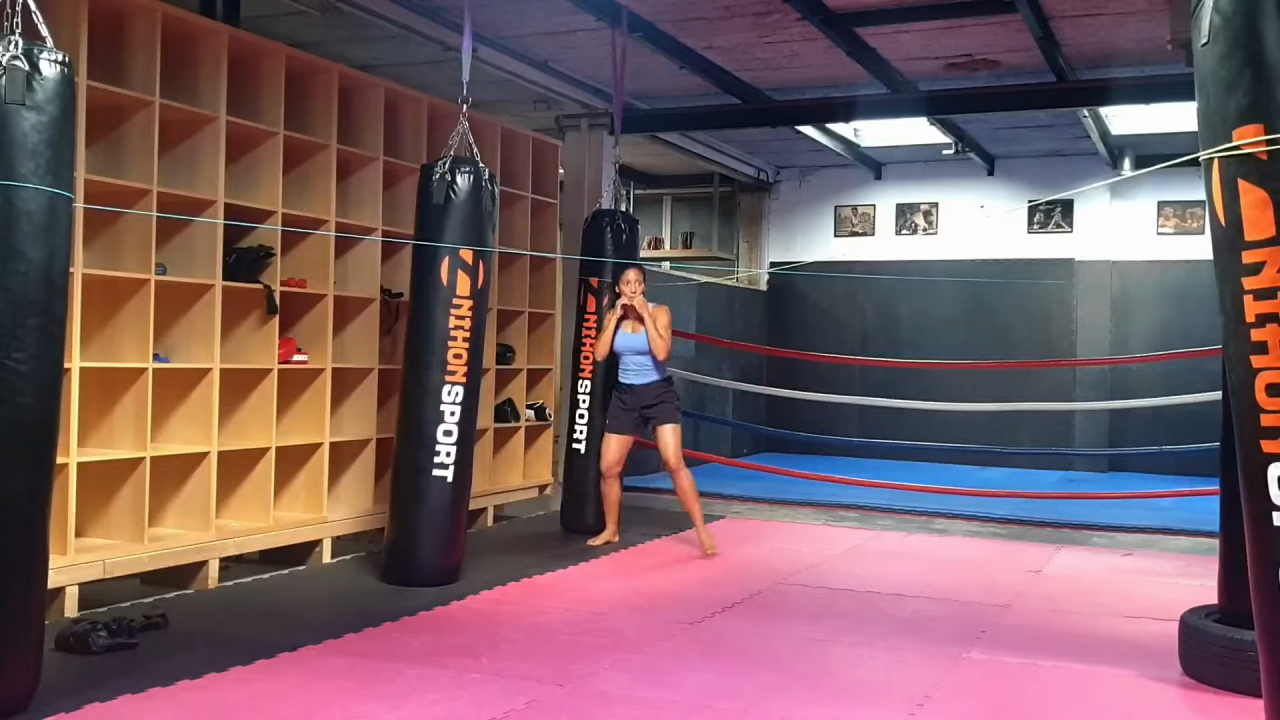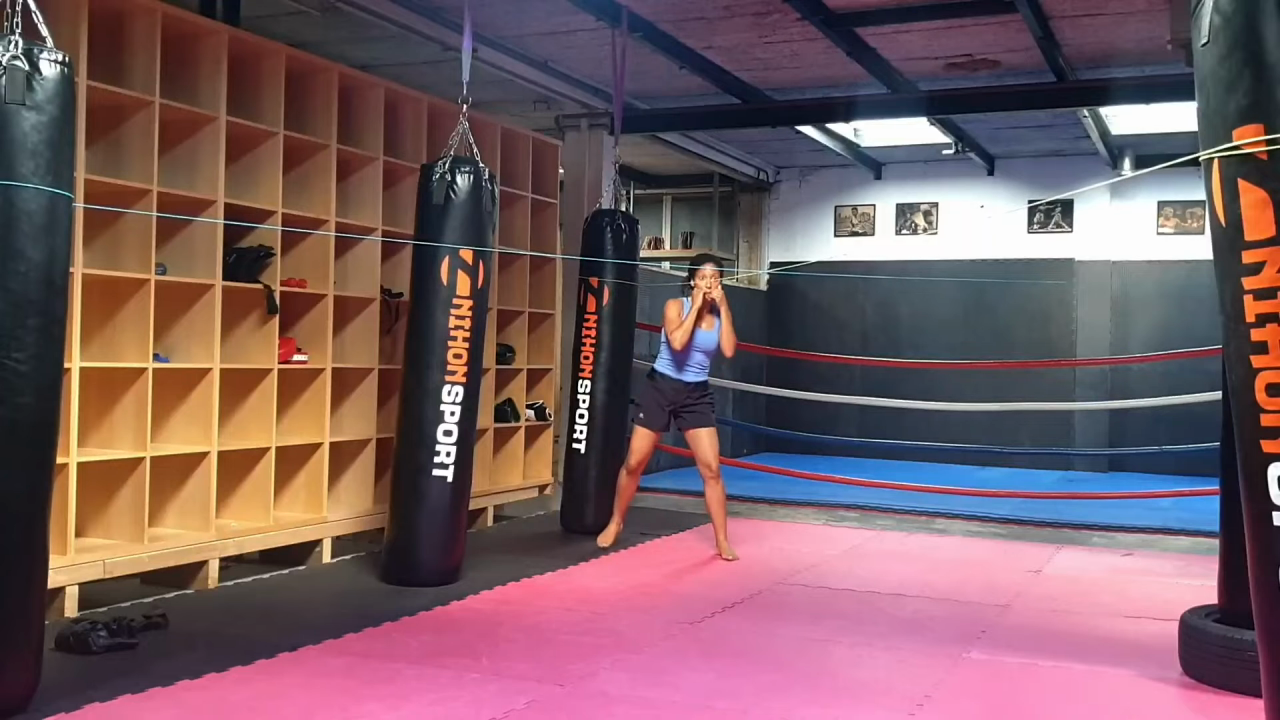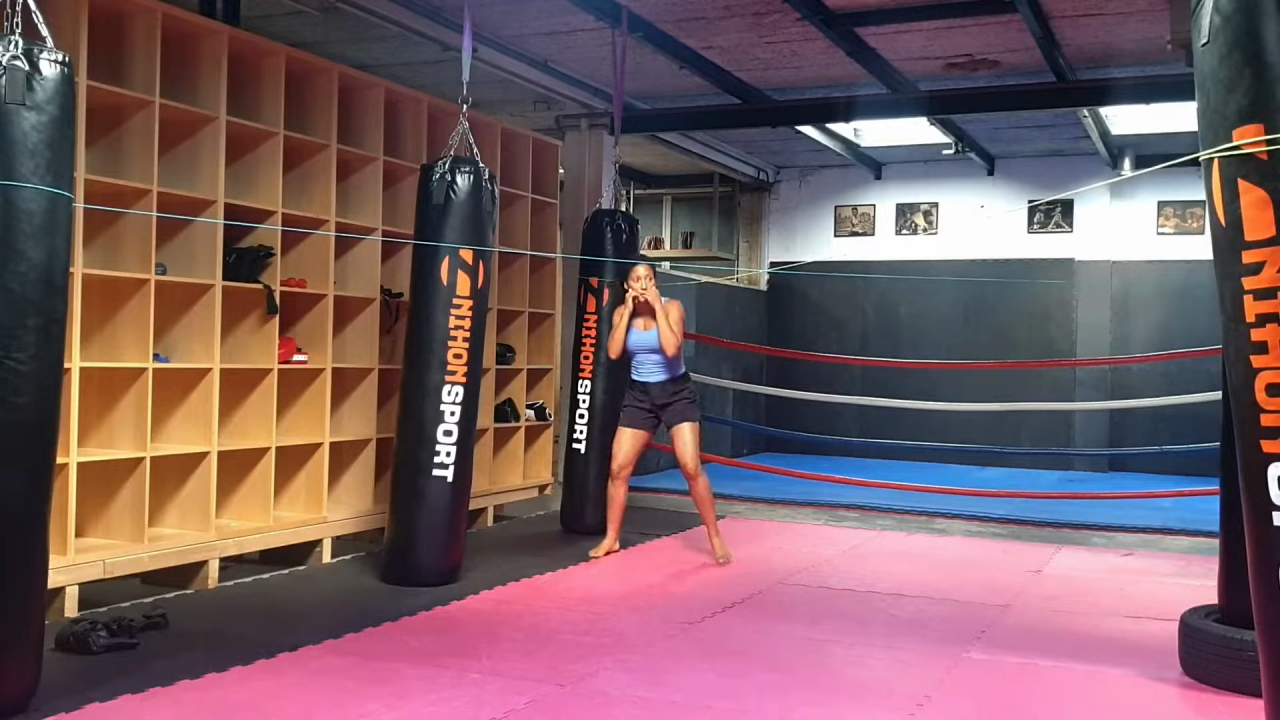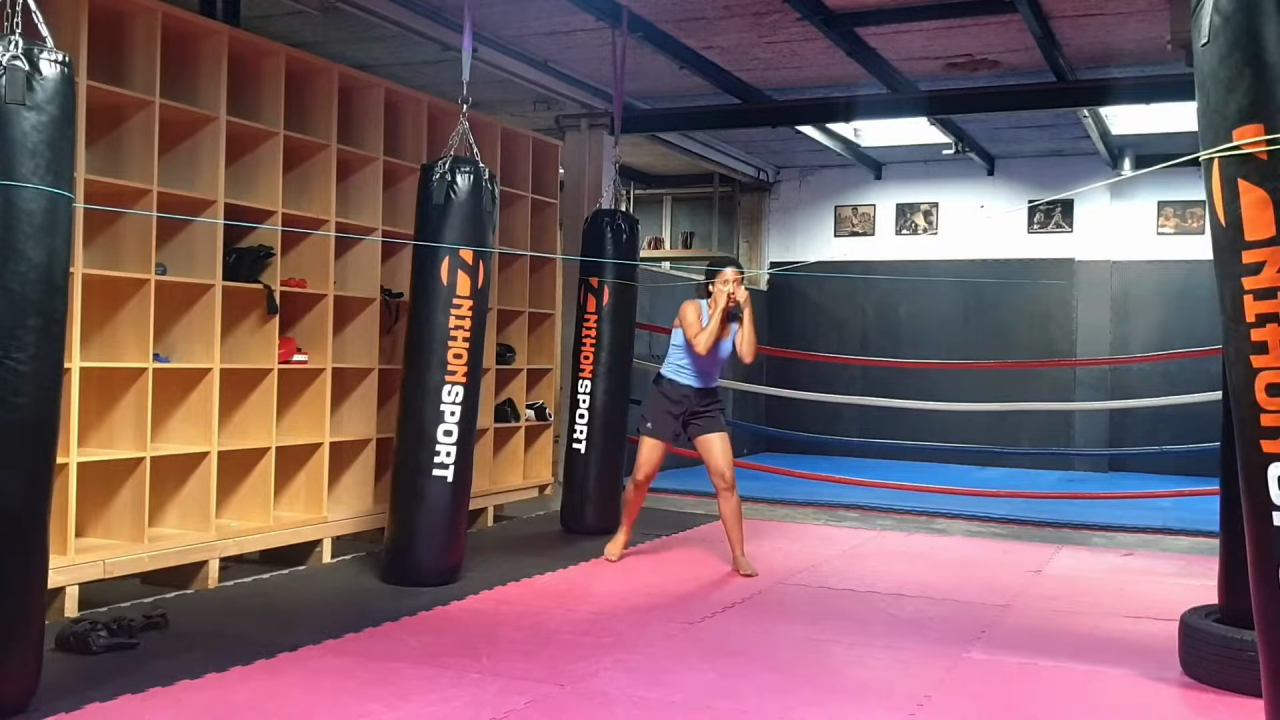
dt=0.7s
person 1, frame 1
left shoulder: (659, 312)
right shoulder: (614, 315)
left elbow: (662, 353)
right elbow: (599, 355)
left wrist: (644, 316)
right wrist: (615, 317)
left hip: (659, 394)
right hip: (624, 397)
left knee: (674, 463)
right knee: (610, 469)
left ankle: (703, 532)
right ankle: (611, 530)
person 1, frame 2
left shoulder: (721, 314)
right shoulder: (675, 306)
left elbow: (729, 350)
right elbow: (677, 342)
left wrist: (723, 307)
right wrist: (696, 305)
left hip: (697, 394)
right hip: (660, 387)
left knee: (711, 468)
right knee: (635, 463)
left ankle: (722, 541)
right ankle: (616, 522)
person 1, frame 3
left shoulder: (672, 307)
right shoulder: (622, 313)
left elbow: (671, 349)
right elbow: (613, 352)
left wrist: (657, 308)
right wrist: (628, 310)
left hip: (675, 392)
right hip: (639, 395)
left knee: (691, 467)
right knee: (618, 469)
left ankle: (715, 538)
right ankle: (611, 538)
person 1, frame 4
left shoulder: (737, 319)
right shoulder: (691, 308)
left elbow: (748, 356)
right elbow: (701, 347)
left wrist: (746, 309)
right wrist: (719, 309)
left hip: (706, 401)
right hip: (668, 395)
left knee: (726, 479)
right knee: (643, 476)
left ankle: (739, 556)
right ankle: (624, 532)
